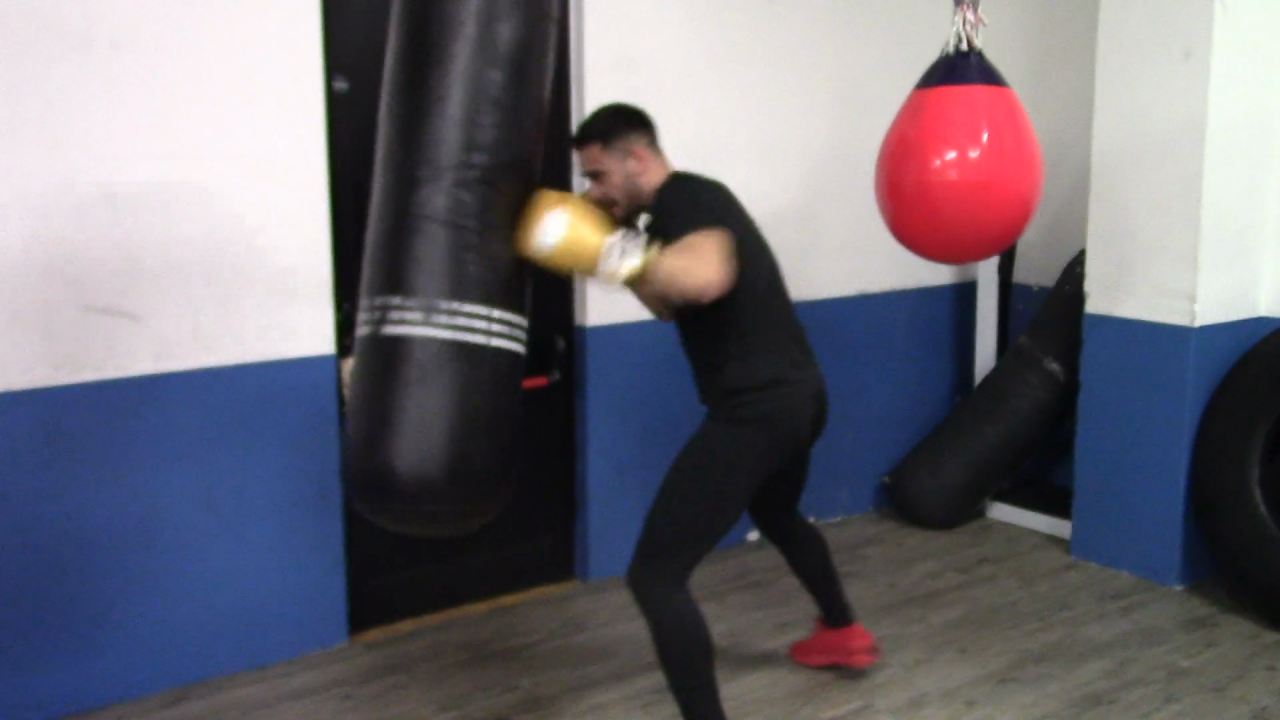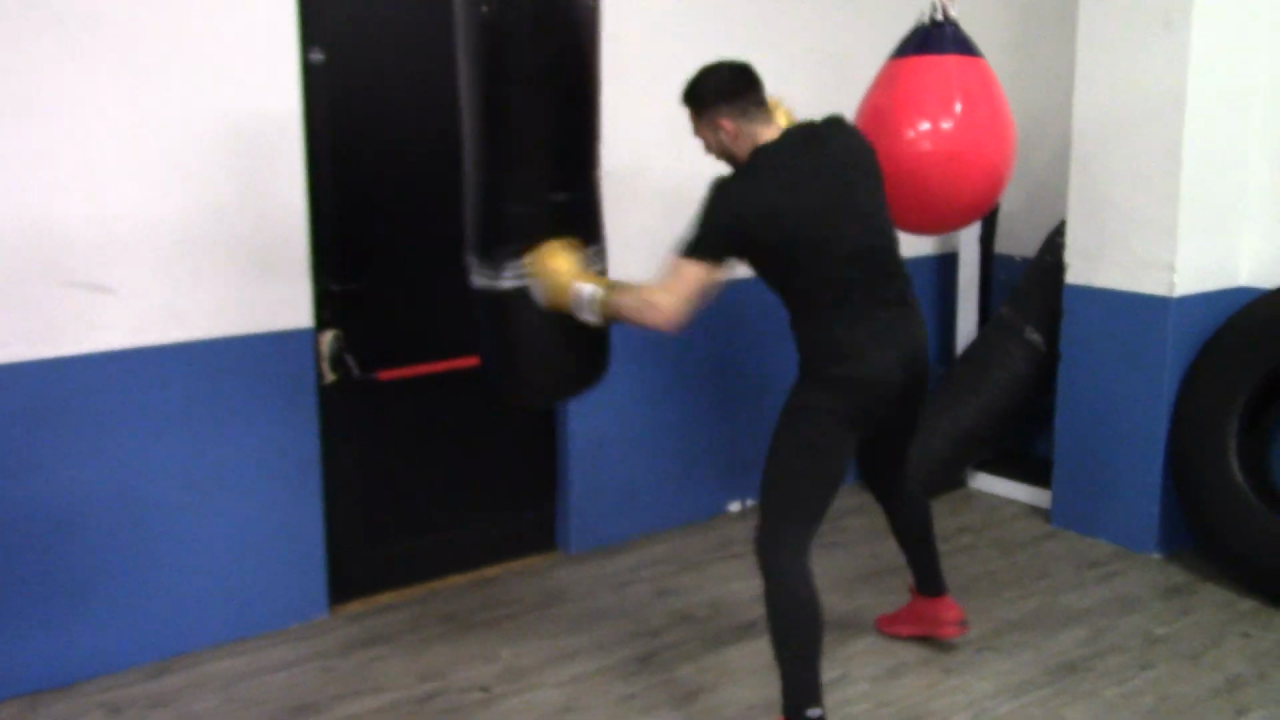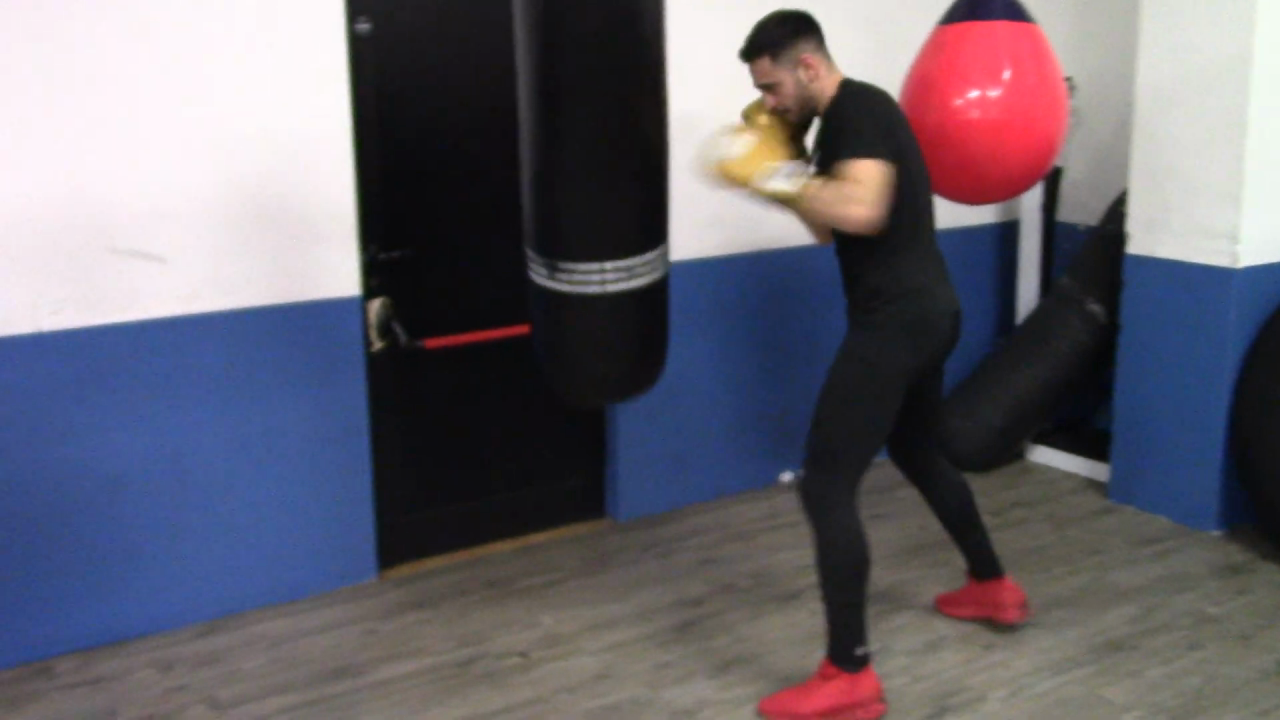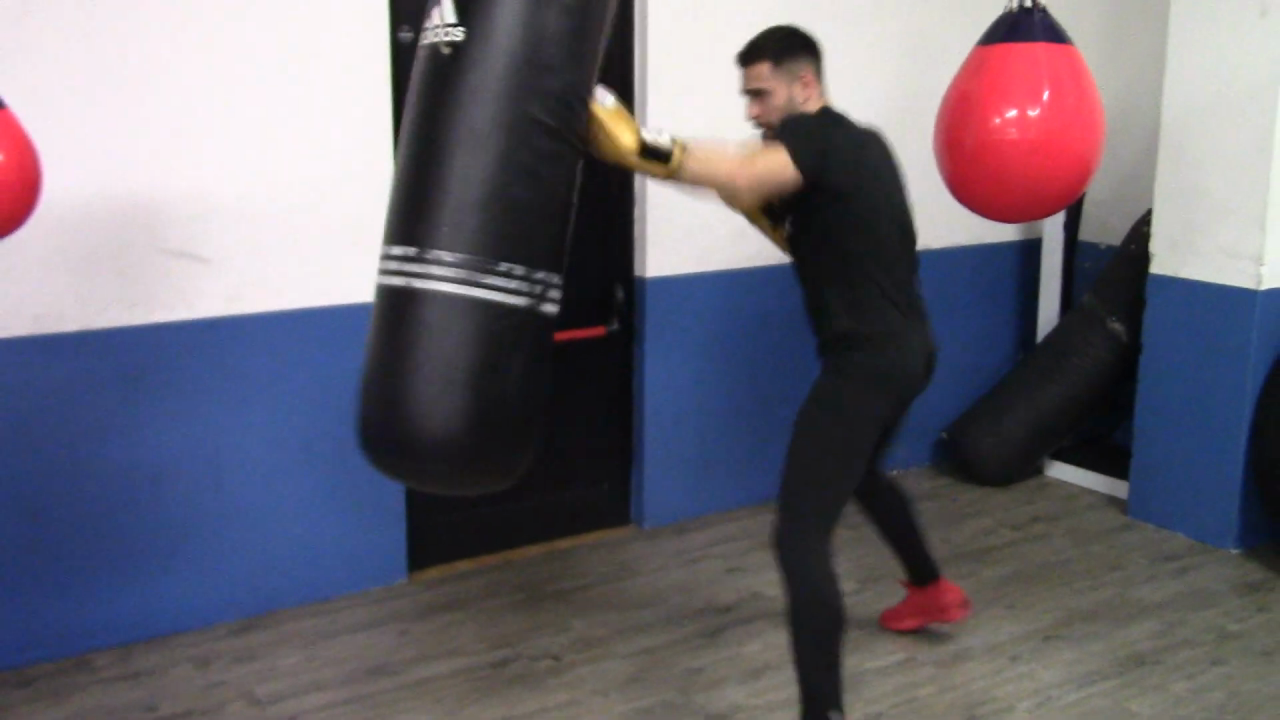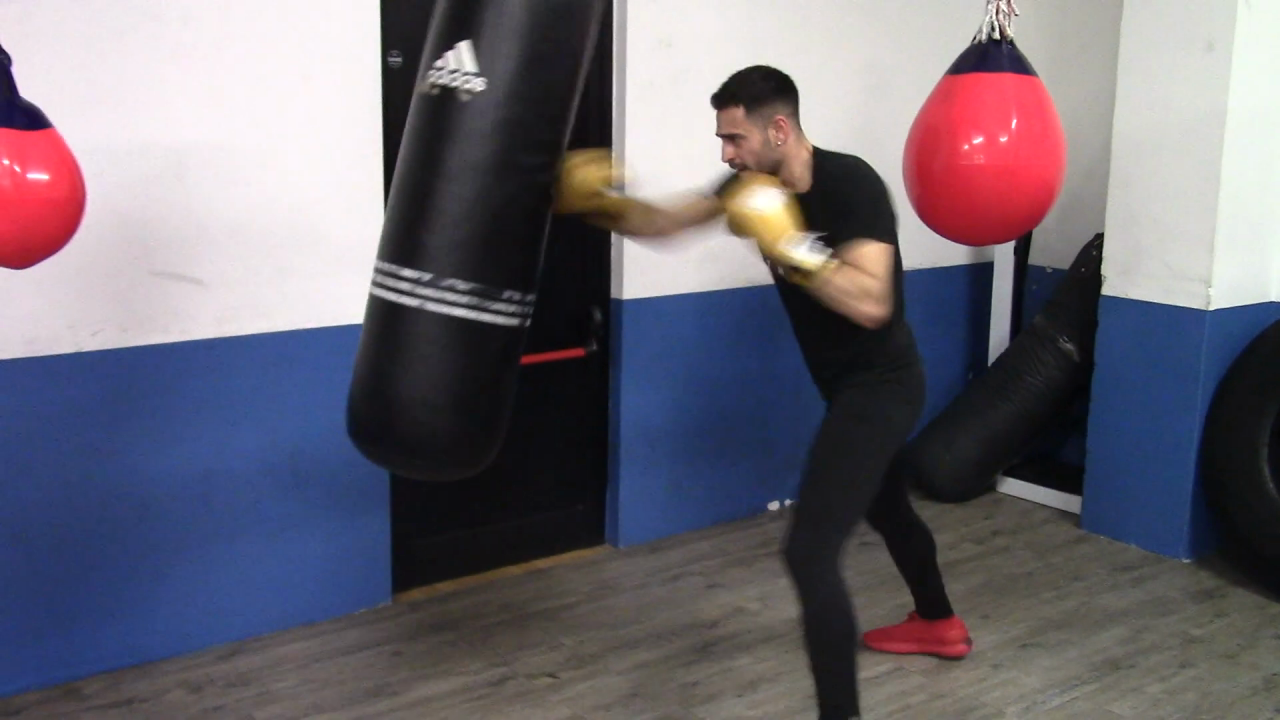
dt=1s
person 1, frame 1
left shoulder: (689, 200)
right shoulder: (670, 211)
left elbow: (702, 280)
right elbow: (671, 298)
left hip: (753, 410)
right hip: (797, 396)
left knee: (653, 576)
right knee: (778, 517)
right ankle: (844, 631)
person 1, frame 2
left shoulder: (739, 195)
right shoulder: (843, 138)
left elbow: (666, 310)
left wrist: (584, 295)
left hip: (847, 369)
right hip: (909, 345)
left knee: (781, 542)
right knee: (887, 475)
right ankle: (935, 603)
person 1, frame 3
left shoulder: (859, 114)
right shoulder: (858, 112)
left elbow: (859, 214)
right elbow: (832, 224)
left wrist: (773, 178)
right wrist: (783, 156)
left hip: (896, 321)
right hip: (930, 312)
left knee: (826, 488)
right knee: (919, 455)
right ankle: (994, 587)
person 1, frame 4
left shoulder: (817, 138)
right shoulder: (862, 143)
left elbow: (740, 176)
right elbow: (794, 228)
left wrist: (637, 145)
left hip: (873, 362)
right hip: (908, 347)
left knee: (798, 536)
right knee: (859, 473)
right ankle: (932, 590)
person 1, frame 5
left shoulder: (849, 185)
right shoulder: (757, 183)
left elbow: (869, 304)
right elbow: (672, 219)
left wrist: (788, 240)
right wrist: (607, 196)
left hip: (878, 385)
right hip: (860, 380)
left knee: (810, 554)
right knee: (884, 502)
right ankle: (939, 624)
